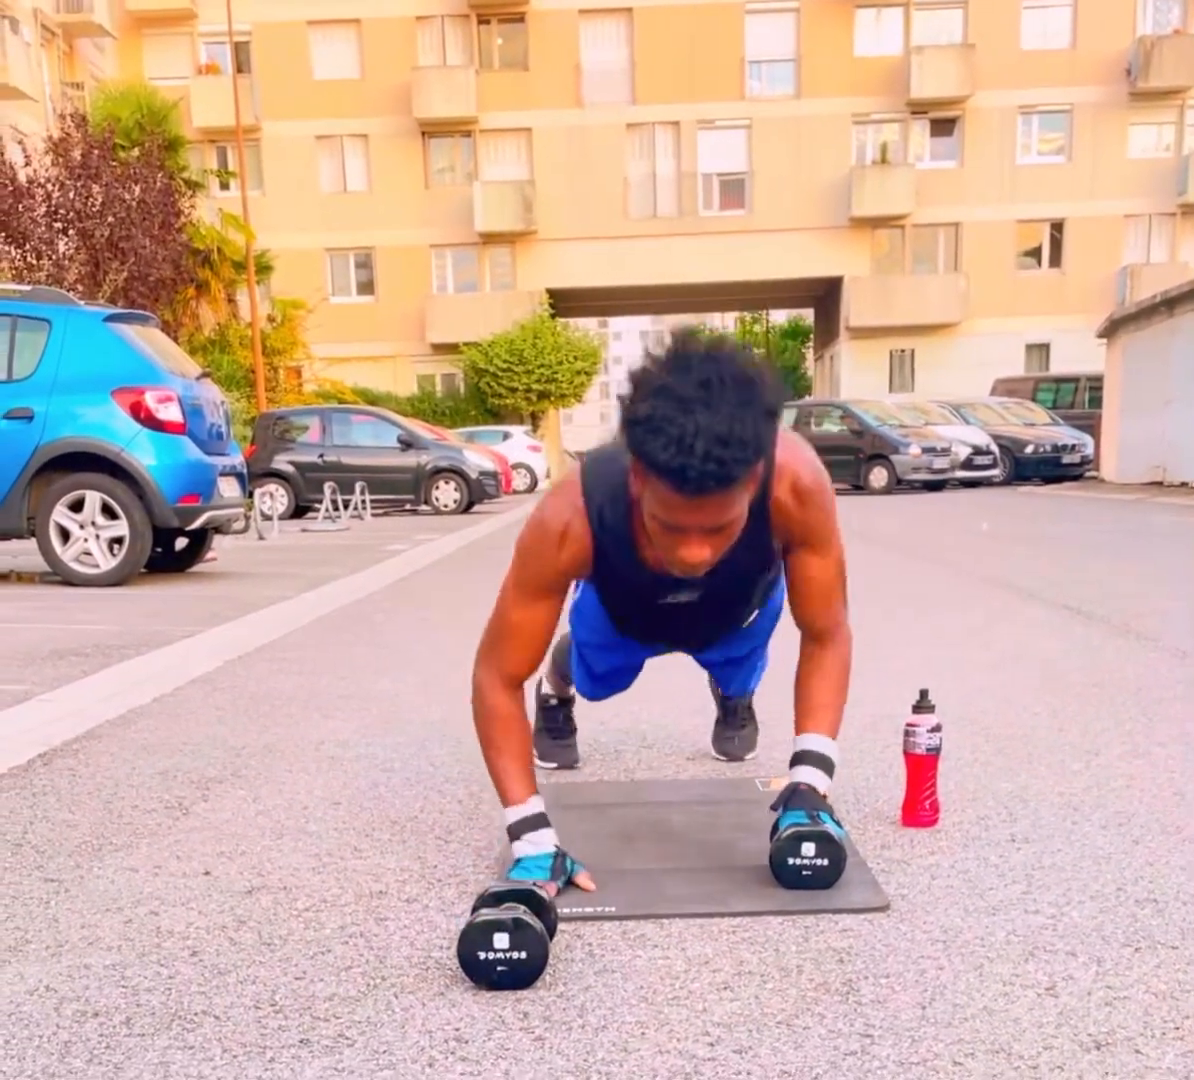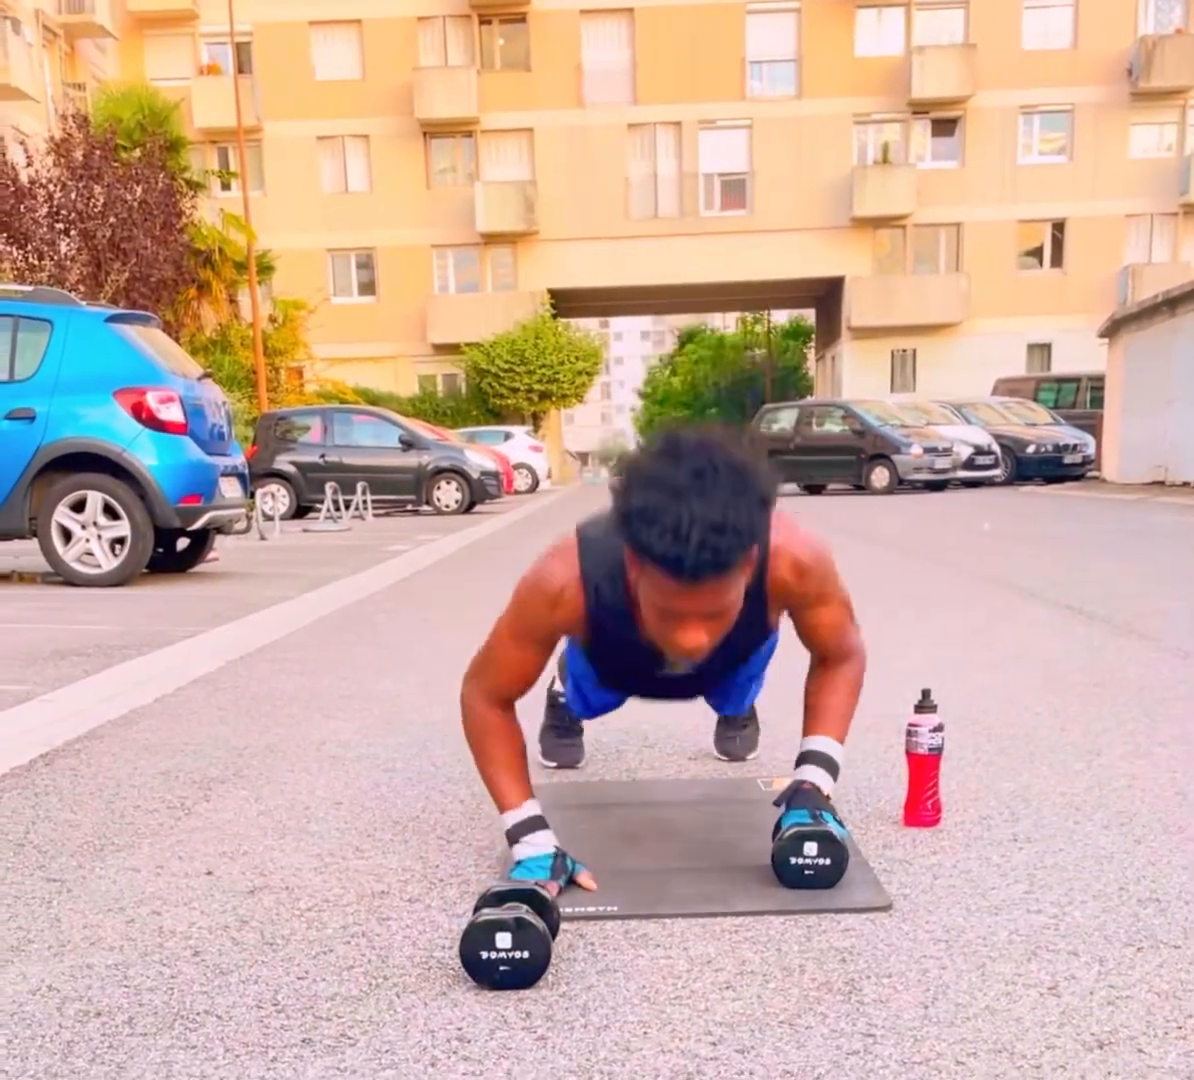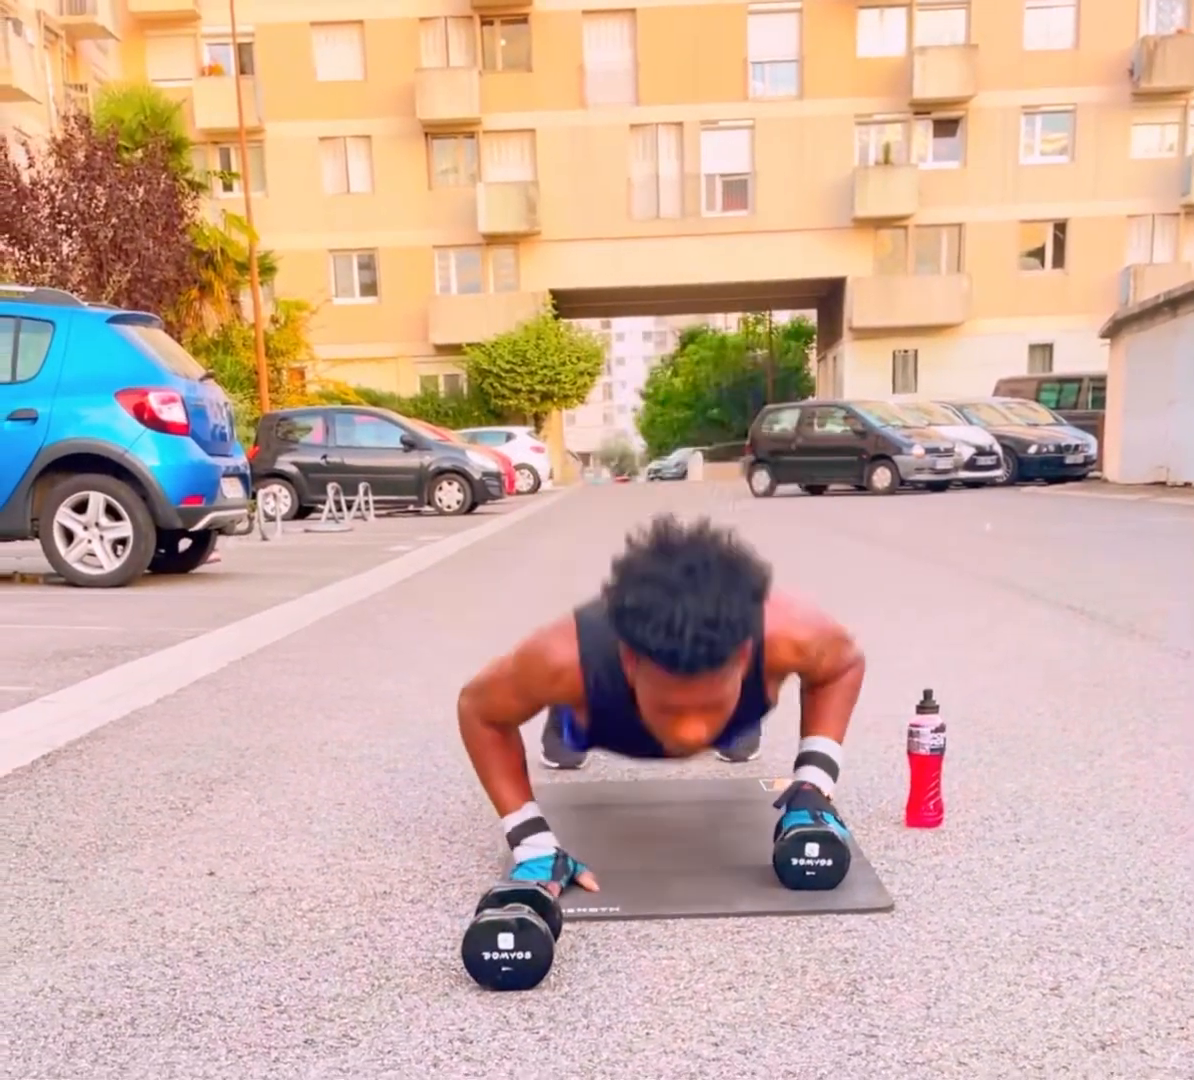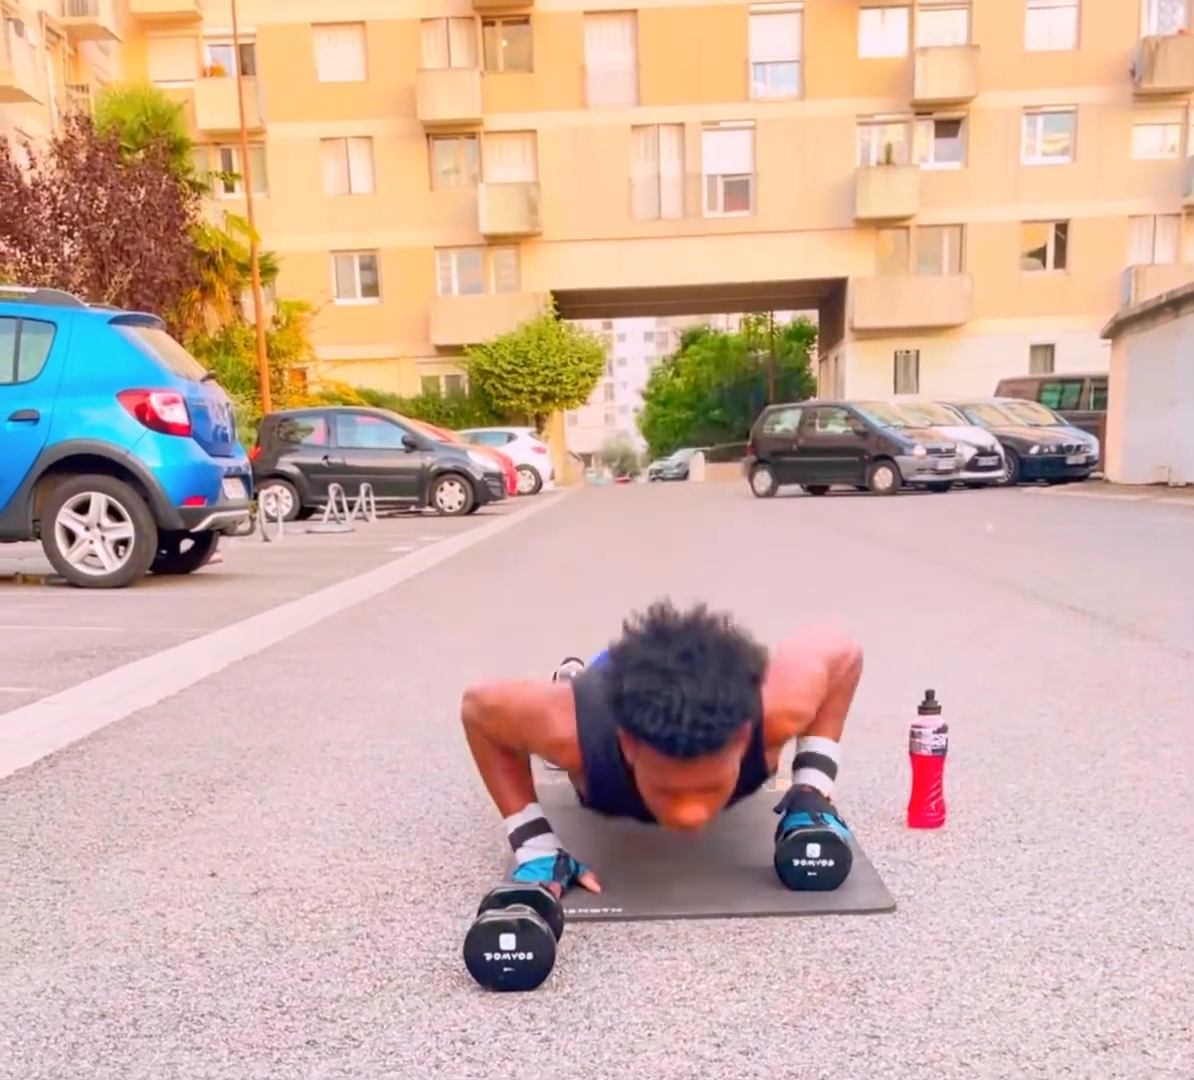
dt=0.1s
person 1, frame 1
left shoulder: (795, 482)
right shoulder: (572, 517)
left elbow: (825, 635)
right elbow: (498, 675)
left wrist: (811, 778)
right wrist: (531, 831)
left hip: (739, 608)
right hip: (621, 616)
left knee: (737, 686)
right knee: (594, 678)
left ankle: (736, 700)
right ankle: (556, 695)
person 1, frame 2
left shoulder: (792, 557)
right shoulder: (568, 581)
left elbow: (843, 654)
right elbow: (484, 696)
left wrist: (813, 783)
right wrist: (531, 839)
left ankle: (736, 706)
right ankle: (564, 690)
person 1, frame 3
left shoulder: (785, 636)
right shoulder: (570, 659)
left elbow: (843, 662)
right elbow: (478, 708)
left wrist: (815, 780)
right wrist: (531, 838)
person 1, frame 4
left shoulder: (782, 702)
right shoulder: (571, 727)
left elbow: (846, 653)
right elbow: (477, 708)
left wrist: (813, 790)
right wrist: (533, 845)
